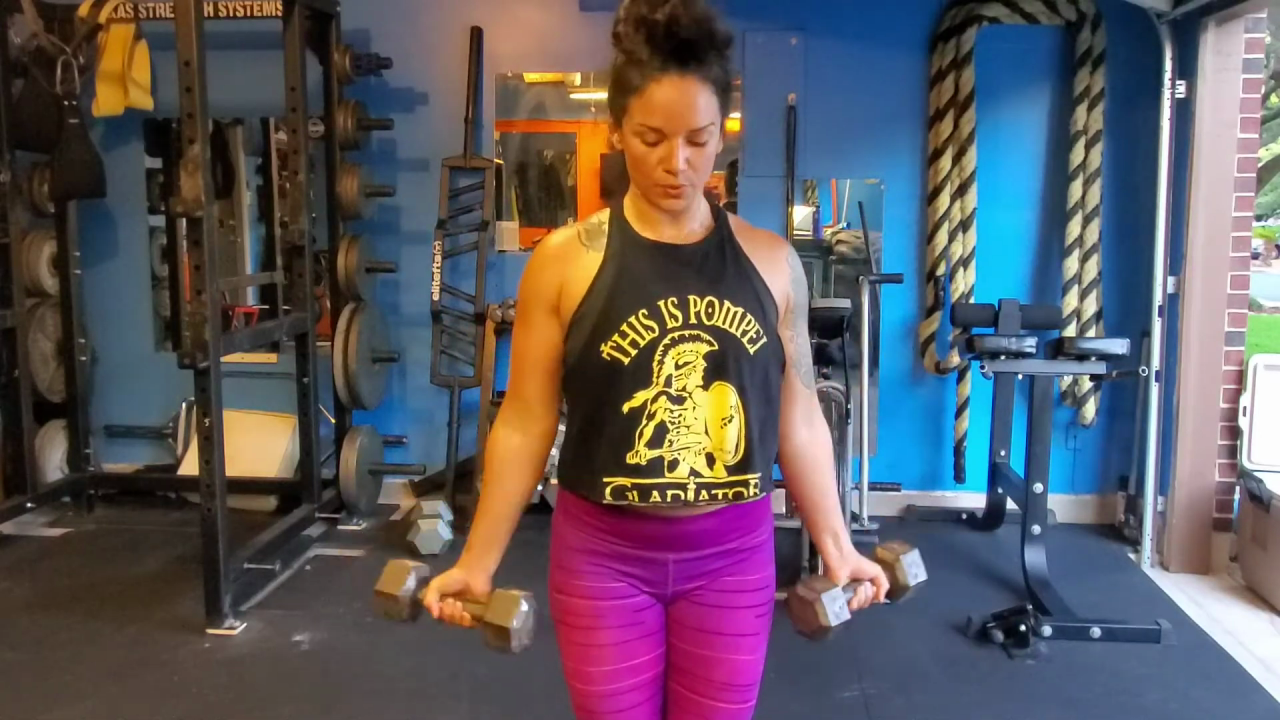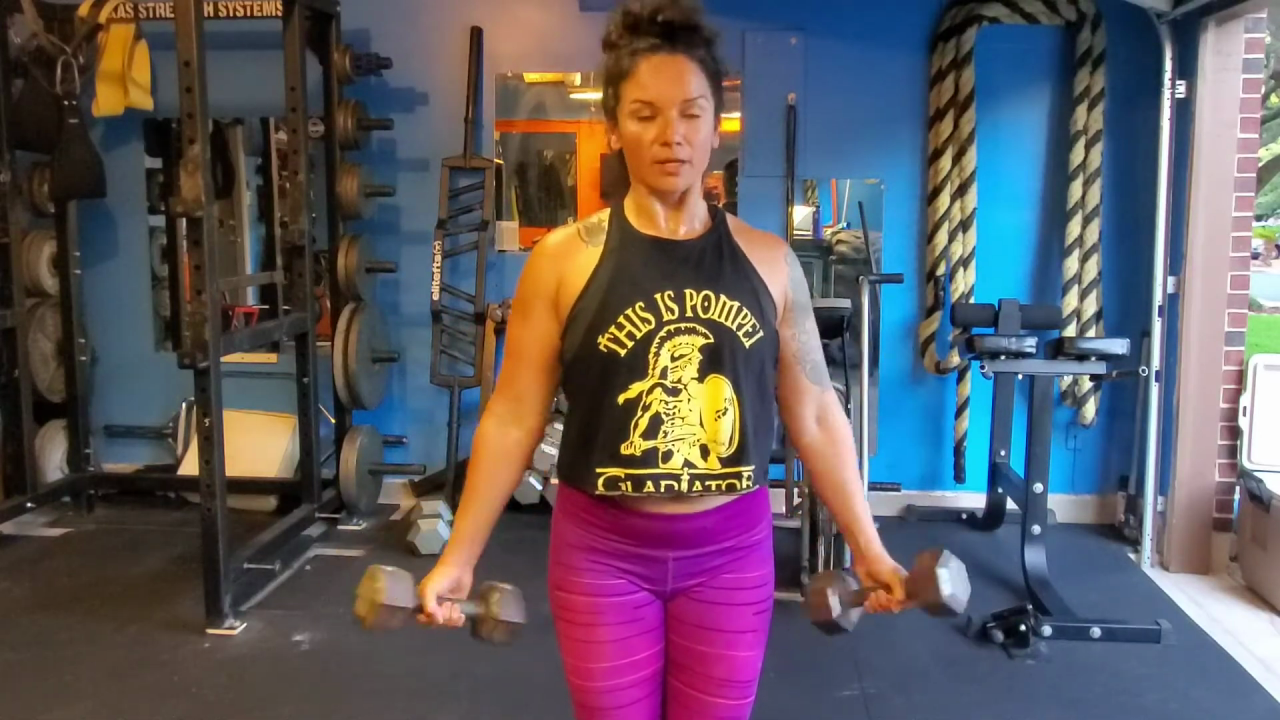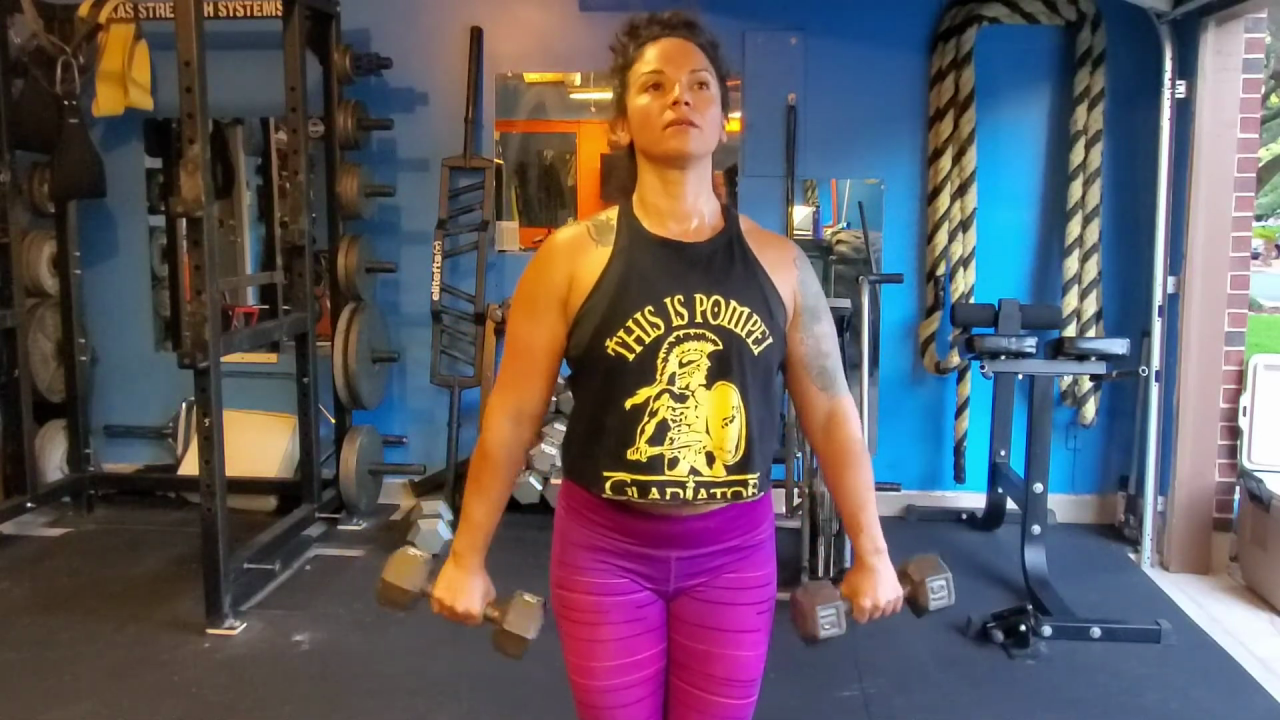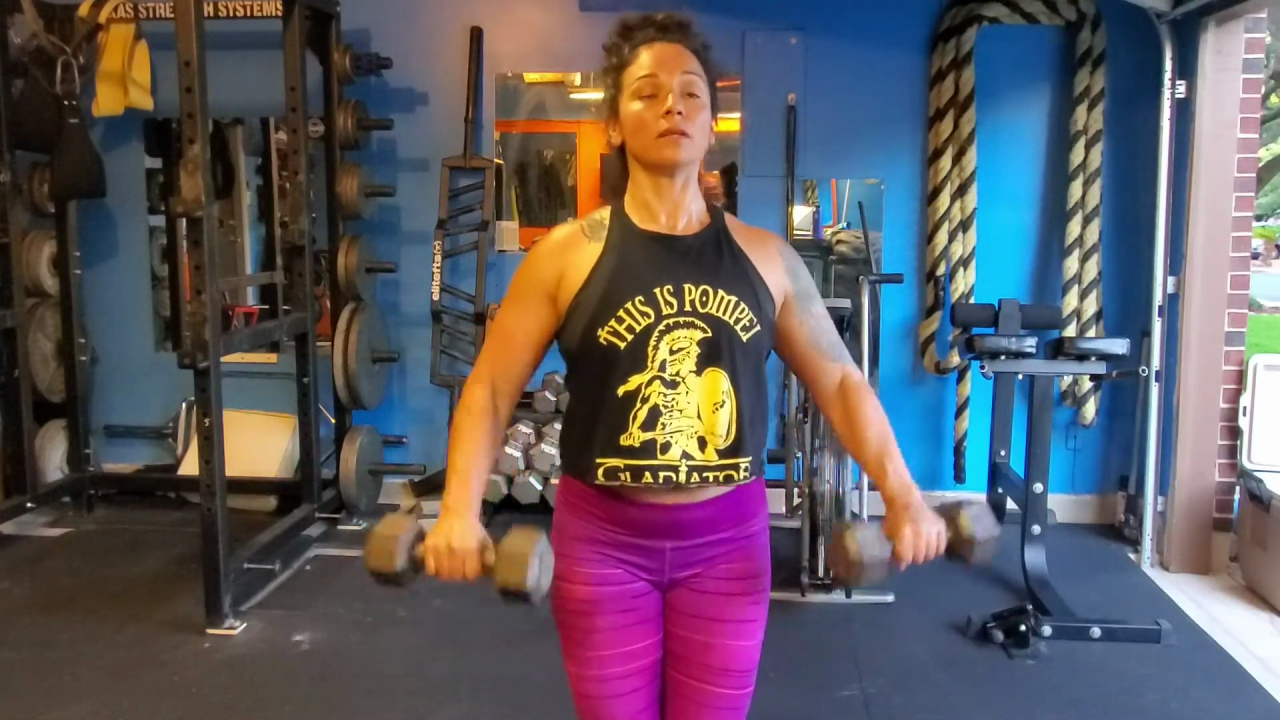
dt=0.5s
person 1, frame 1
left shoulder: (772, 260)
right shoulder: (564, 261)
left elbow: (797, 415)
right elbow: (526, 421)
left wrist: (836, 548)
right wrist: (480, 560)
left hip: (732, 556)
right hip: (602, 554)
person 1, frame 2
left shoulder: (768, 260)
right shoulder: (563, 258)
left elbow: (814, 411)
right elbow: (513, 416)
left wrist: (867, 547)
right wrist: (459, 557)
left hip: (730, 551)
right hip: (602, 550)
person 1, frame 3
left shoulder: (779, 262)
right shoulder: (572, 257)
left elbow: (831, 415)
right elbow: (511, 416)
left wrist: (870, 554)
right wrist: (468, 557)
left hip: (734, 552)
right hip: (605, 548)
person 1, frame 4
left shoulder: (764, 255)
right shoulder: (568, 252)
left elbow: (838, 380)
right elbow: (489, 388)
left wrist: (902, 492)
right wrist: (459, 510)
left hip: (727, 539)
right hip: (603, 538)
